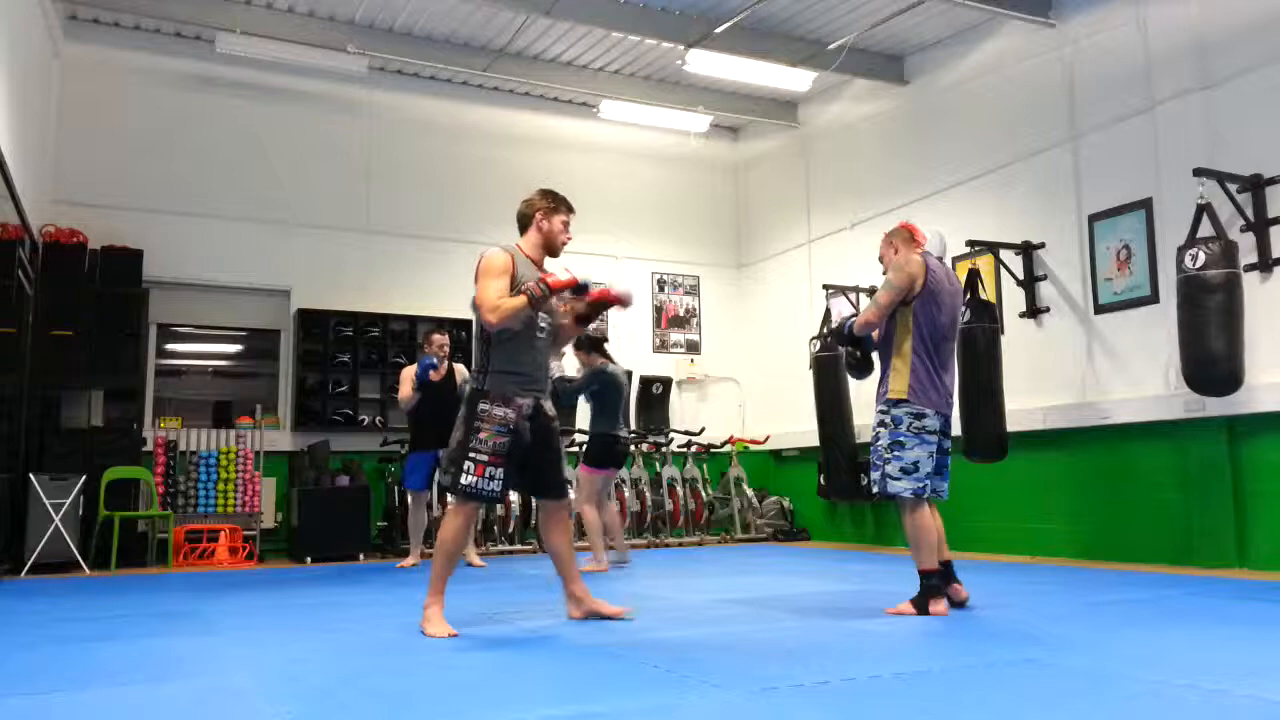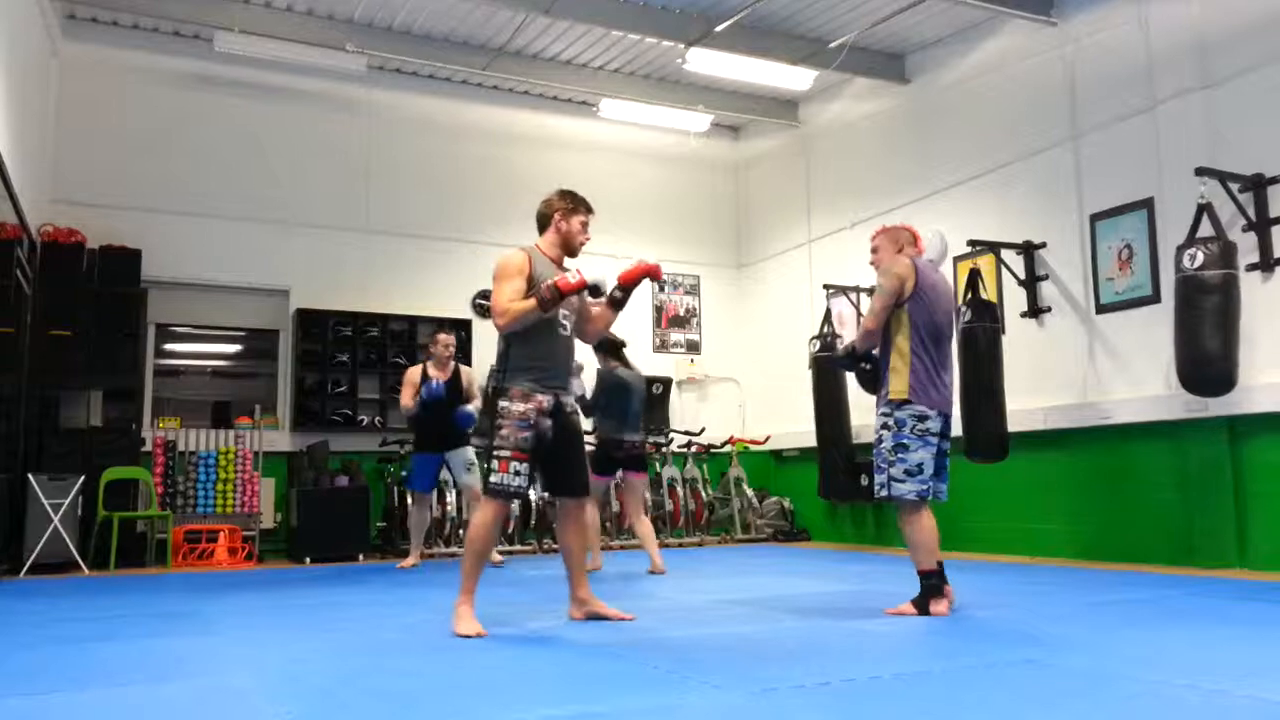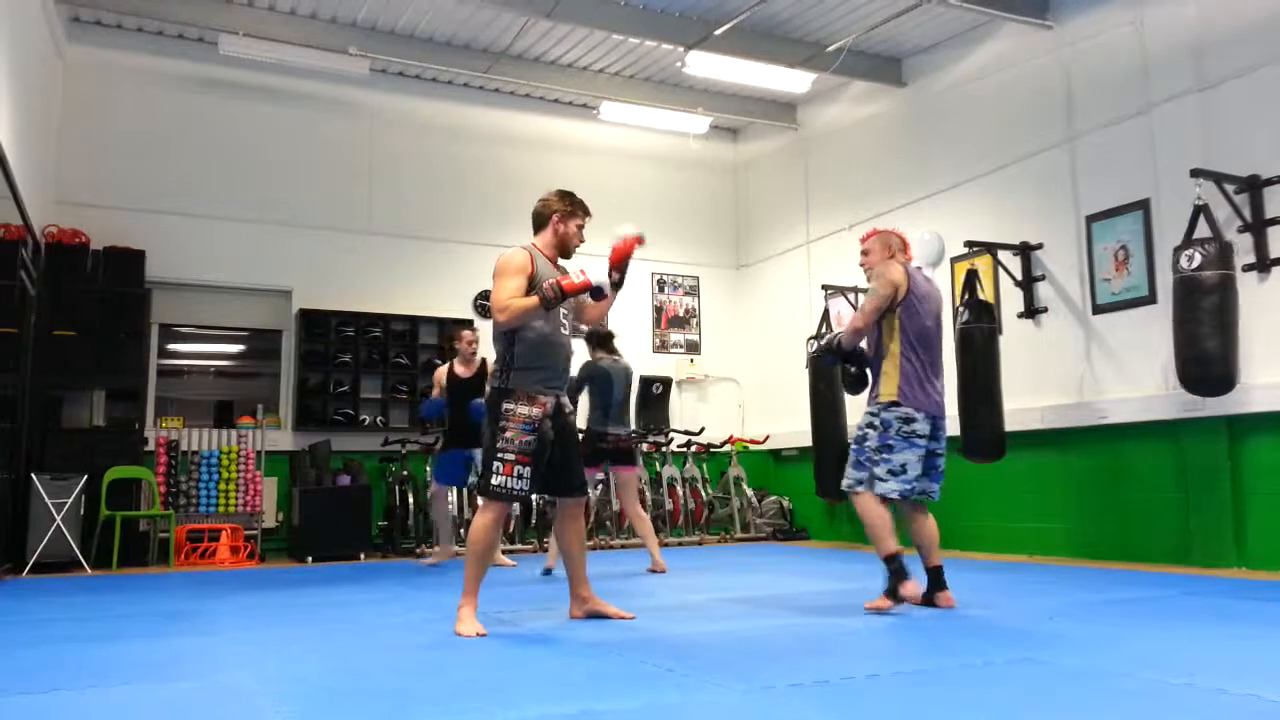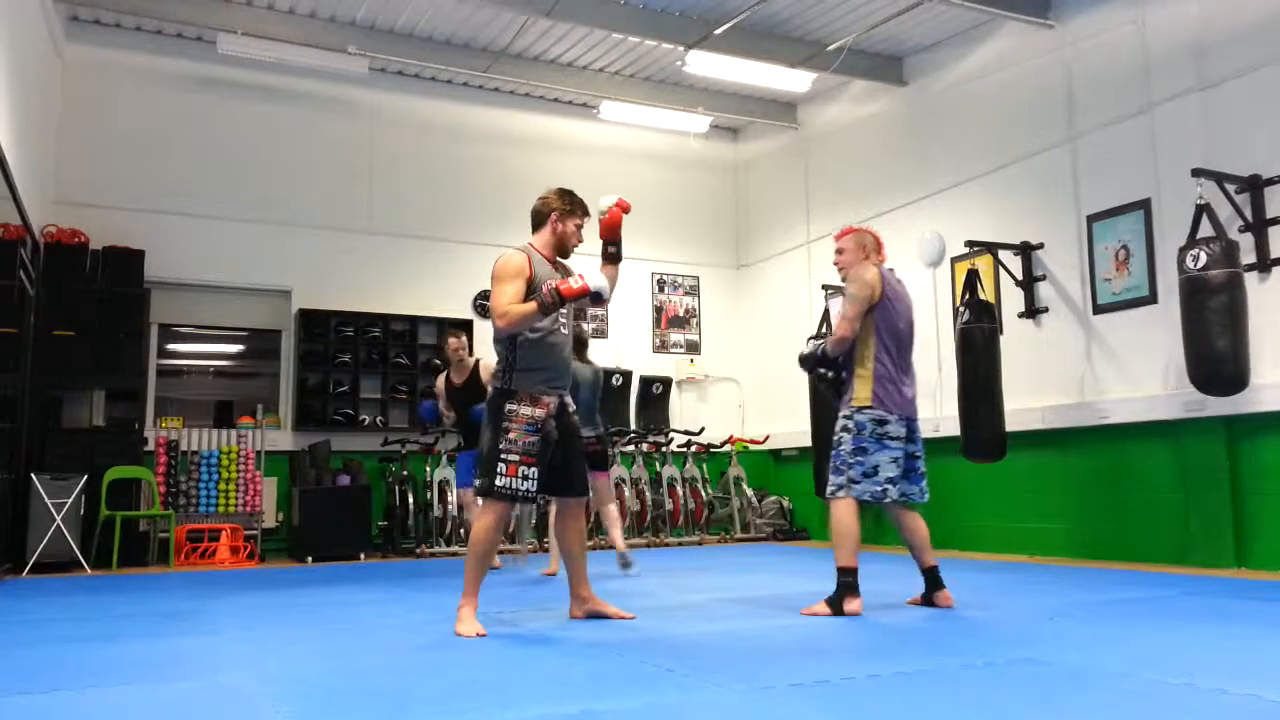
dt=0.3s
person 1, frame 1
left shoulder: (545, 275)
right shoulder: (500, 259)
right elbow: (494, 317)
left wrist: (588, 310)
right wrist: (547, 290)
left hip: (535, 402)
right hip: (495, 399)
left knee: (556, 501)
right knee: (468, 502)
left ankle: (578, 597)
right ankle: (433, 606)
person 1, frame 2
left shoulder: (568, 276)
right shoulder: (519, 260)
left elbow: (590, 332)
right elbow: (503, 318)
left wrist: (623, 290)
right wrist: (555, 292)
left hip: (559, 400)
right hip: (518, 395)
left knee: (574, 499)
right knee: (497, 498)
left ankle: (581, 599)
right ankle: (465, 604)
person 1, frame 3
left shoulder: (560, 271)
right shoulder: (518, 259)
left elbow: (590, 317)
right elbow: (503, 314)
left wrist: (616, 270)
right wrist: (558, 291)
left hip: (555, 400)
right hip: (518, 398)
left knee: (572, 498)
right knee: (498, 501)
left ankle: (581, 598)
right ankle: (467, 606)
person 1, frame 4
left shoulder: (560, 269)
right shoulder: (516, 261)
left elbow: (602, 295)
right elbow: (503, 320)
left wrist: (612, 244)
right wrist: (558, 295)
left hip: (558, 401)
right hip: (520, 400)
left knee: (573, 498)
right knee: (499, 502)
left ankle: (582, 598)
right ankle: (467, 607)
person 2, frame 1
left shoulder: (908, 263)
right shoulder: (947, 276)
left elbow: (870, 318)
left wrist: (850, 328)
right wrist: (872, 340)
left hip: (907, 397)
right hip: (935, 399)
left knee: (910, 496)
right knee: (922, 495)
left ankle: (931, 594)
right ankle: (949, 581)
person 2, frame 2
left shoulder: (900, 267)
right shoulder: (937, 279)
left elbow: (871, 325)
left wrist: (855, 353)
right wrist: (873, 359)
left hip: (907, 399)
right hip: (936, 401)
left knee: (902, 498)
right knee: (915, 498)
left ankle: (932, 594)
right ankle: (938, 584)
person 2, frame 3
left shoulder: (891, 273)
right shoulder: (927, 285)
left elbow: (858, 325)
left wrist: (839, 345)
right wrist: (862, 357)
left hip: (897, 402)
right hip: (928, 404)
left knee: (863, 487)
right knee: (912, 499)
left ankle: (899, 578)
right ankle: (937, 587)
person 2, frame 4
left shoulder: (864, 276)
right shoulder: (896, 287)
left elbow: (845, 332)
left wrist: (821, 355)
right wrist: (837, 363)
left hip: (870, 404)
right hip: (900, 405)
left knee: (842, 493)
right knee: (900, 501)
left ankle: (846, 593)
right ankle: (936, 587)
person 3, frame 1
left shoulder: (600, 373)
right shoulder: (617, 370)
left elbow: (567, 393)
right wrist: (585, 371)
left hip: (603, 441)
right hip: (619, 441)
left knee: (586, 502)
right knee: (601, 500)
left ankle: (599, 560)
right ankle: (622, 549)
person 3, frame 2
left shoulder: (608, 377)
right shoulder: (637, 377)
left elbow: (589, 410)
left wrist: (575, 382)
left hip: (611, 446)
right hip: (636, 448)
left knee: (590, 501)
right knee: (636, 512)
left ankle: (595, 558)
right ankle: (657, 562)
person 3, frame 3
left shoulder: (592, 367)
right shoulder: (626, 368)
left elbow: (570, 397)
left hip: (597, 438)
right hip: (623, 440)
right knee: (633, 506)
left ankle: (553, 559)
right ankle: (657, 560)
person 3, frame 4
right shoulder: (596, 371)
right hip: (596, 441)
left knee: (557, 503)
right knee: (607, 502)
left ankle: (554, 562)
right ankle: (619, 543)
person 4, frame 1
left shoulder: (459, 370)
right shoulder: (410, 372)
right elbow: (403, 404)
right wrist: (419, 385)
left hip: (451, 442)
right hip: (422, 444)
right knee: (417, 498)
left ankle: (470, 551)
right ankle: (415, 553)
person 4, frame 2
left shoulder: (464, 373)
right shoulder: (415, 373)
left elbow: (475, 400)
right elbow: (405, 408)
left wrist: (471, 411)
right wrist: (421, 402)
left hip: (458, 443)
right hip: (427, 446)
left knee: (474, 492)
right knee: (420, 499)
left ankle: (489, 550)
right ankle: (415, 553)
person 4, frame 3
left shoulder: (489, 368)
right shoulder: (443, 372)
right elbow: (435, 402)
left hip: (484, 440)
right hip: (455, 441)
right knee: (437, 492)
left ankle: (495, 552)
right ankle: (446, 547)
person 4, frame 4
left shoulder: (486, 369)
right shoulder: (442, 383)
right elbow: (448, 419)
right wrist: (439, 417)
right hip: (470, 446)
right knee: (467, 499)
right ankle: (490, 555)
